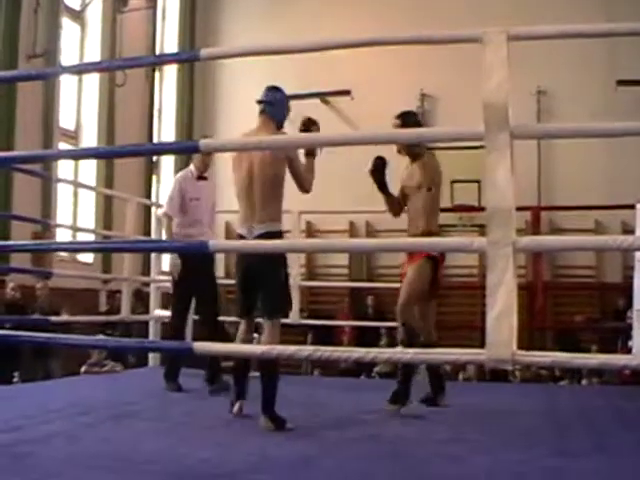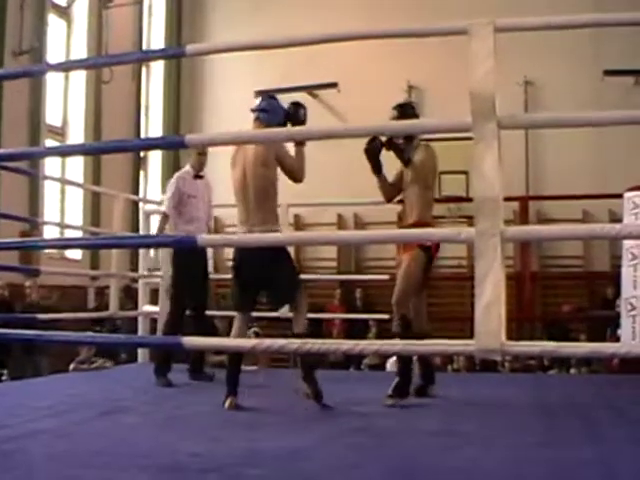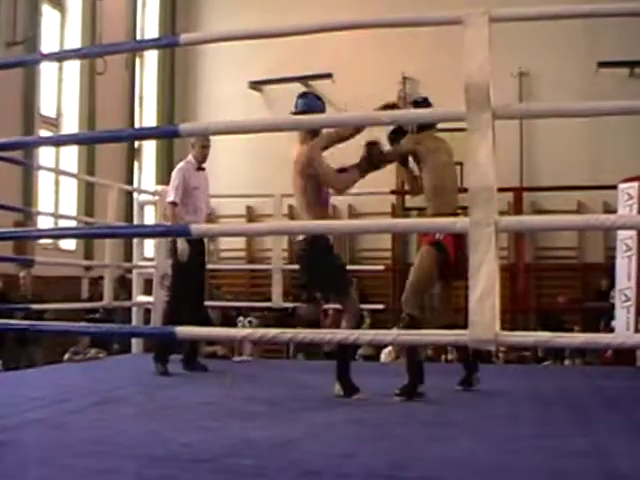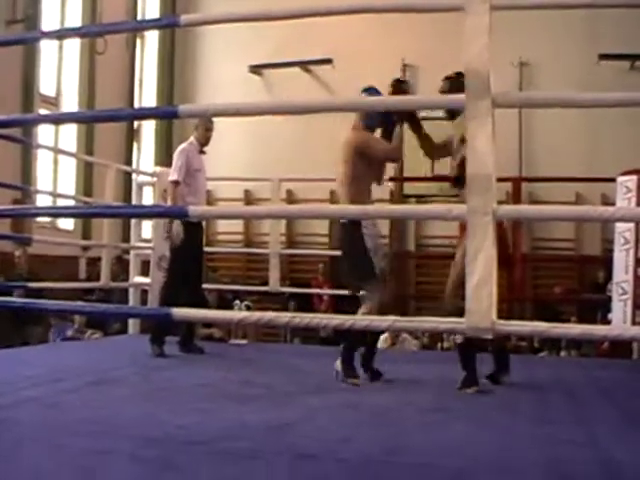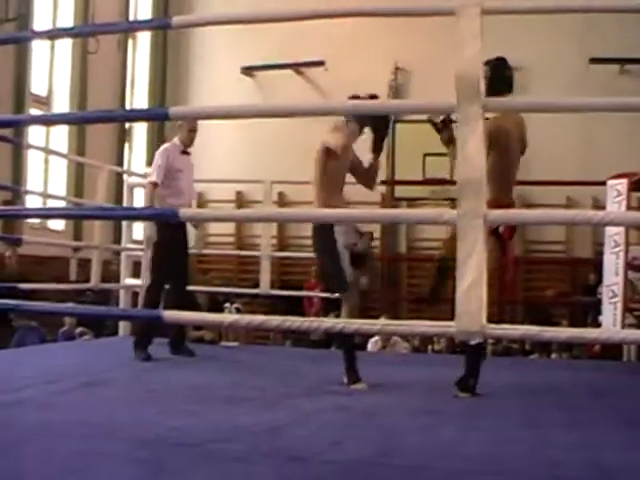
dt=0.5s
person 1, frame 1
left shoulder: (427, 159)
right shoulder: (409, 169)
left elbow: (431, 181)
right elbow: (395, 209)
left wrist: (416, 152)
right wrist: (380, 182)
left hip: (428, 246)
right hip: (414, 247)
left knee: (404, 308)
right knee: (423, 322)
left ankle: (403, 384)
right ankle: (437, 389)
person 1, frame 2
left shoulder: (424, 152)
right shoulder: (408, 155)
left elbow: (425, 182)
right elbow: (389, 195)
left wrist: (404, 157)
right wrist: (376, 165)
left knee: (400, 301)
right knee: (415, 310)
left ankle: (403, 378)
right ankle: (426, 379)
person 1, frame 3
left shoulder: (418, 140)
right shoulder: (442, 146)
left elbow: (384, 159)
right wrist: (407, 161)
left hip: (440, 232)
right hip: (452, 232)
left knee: (412, 300)
right knee: (440, 305)
left ankle: (414, 380)
right ankle: (469, 366)
person 1, frame 4
left shoulder: (466, 125)
right shoulder: (459, 127)
right elbow: (434, 150)
left knee: (454, 294)
left ankle: (471, 371)
right ankle: (500, 365)
person 1, frame 5
left shoulder: (495, 121)
right shoulder: (517, 121)
left wrist: (447, 135)
left hip: (495, 211)
right hip: (501, 207)
right knee: (447, 256)
left ankle: (470, 378)
person 2, frame 1
left shoulder: (241, 145)
right shoulder: (281, 143)
right elbow: (305, 184)
right wrist: (311, 150)
left hip: (243, 240)
right hip: (269, 239)
left knee: (246, 320)
right knee: (272, 323)
left ankle: (238, 398)
right ankle: (268, 409)
person 2, frame 2
left shoulder: (237, 150)
right shoulder: (270, 144)
right elbow: (297, 175)
right wrist: (299, 136)
left hip: (243, 242)
left knee: (242, 316)
right knee: (299, 304)
left ankle: (231, 394)
right ankle: (309, 376)
person 2, frame 3
left shoulder: (313, 144)
right shoulder: (309, 151)
left elbow: (341, 134)
right elbow: (339, 186)
right wrist: (361, 168)
left hip: (311, 240)
right hip: (316, 242)
left knee: (312, 304)
right knee: (351, 307)
right ankle: (343, 380)
person 2, frame 4
left shoulder: (362, 139)
right shoulder: (360, 138)
left elbow: (377, 175)
right elbow: (395, 155)
right wrist: (398, 122)
left hip: (366, 221)
right hip: (354, 225)
left knee: (383, 293)
right knee: (375, 294)
left ankle: (367, 361)
right ankle: (346, 360)
person 2, frame 5
left shoulder: (347, 145)
right shoulder: (333, 135)
left elbow: (369, 181)
right elbow: (342, 147)
left wrist: (377, 146)
right wrist: (357, 123)
left hip: (341, 222)
right hip: (328, 226)
right knee: (350, 296)
right ankle: (351, 371)
person 3, frame 1
left shoulder: (209, 185)
right shoulder: (181, 181)
right elbow: (168, 219)
right wrist: (173, 253)
left hip: (204, 254)
right hip: (185, 253)
left knee: (210, 314)
right knee: (179, 314)
left ankle: (214, 375)
right ankle: (171, 375)
person 3, frame 2
left shoulder: (206, 184)
right shoulder: (179, 180)
right elbow: (165, 215)
left hip: (200, 251)
right hip: (183, 250)
left knee: (199, 308)
right knee: (177, 309)
left ankle: (196, 366)
right ankle: (161, 369)
person 3, frame 3
left shoulder: (204, 175)
right shoulder: (182, 171)
right elbow: (172, 206)
right wrist: (179, 239)
left hip: (198, 241)
right hip: (184, 241)
left knee: (196, 299)
right knee: (177, 297)
left ankle: (190, 356)
right ankle: (161, 357)
person 3, frame 4
left shoulder: (200, 156)
right shoulder: (184, 151)
right elbow: (173, 186)
right wrist: (175, 221)
left hip: (196, 223)
right hip: (184, 222)
left knee: (194, 282)
right knee: (175, 279)
left ankle: (187, 339)
right ankle: (157, 338)
person 3, frame 5
left shoulder: (188, 159)
right shoulder: (166, 152)
right elbow: (153, 187)
left wrist: (197, 227)
right wrist: (153, 224)
left hip: (179, 225)
right hip: (165, 223)
left knee: (180, 283)
right knee: (158, 282)
left ankle: (177, 341)
right ankle: (141, 343)
